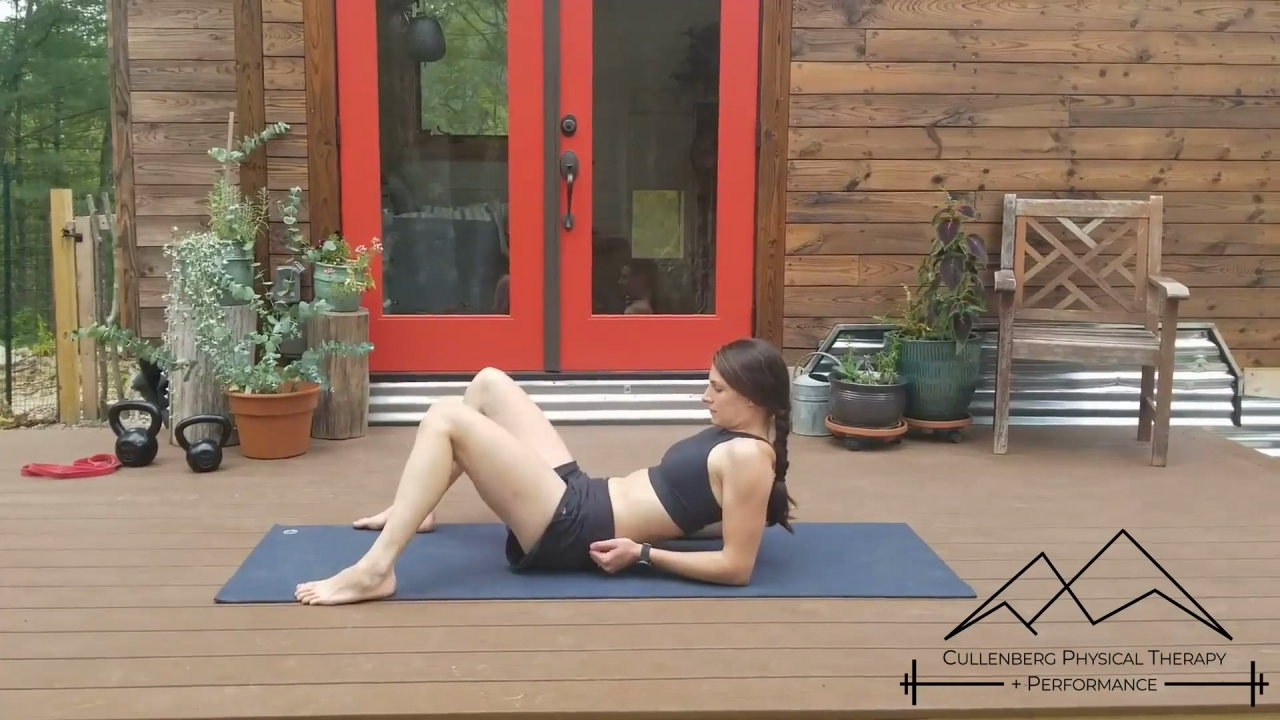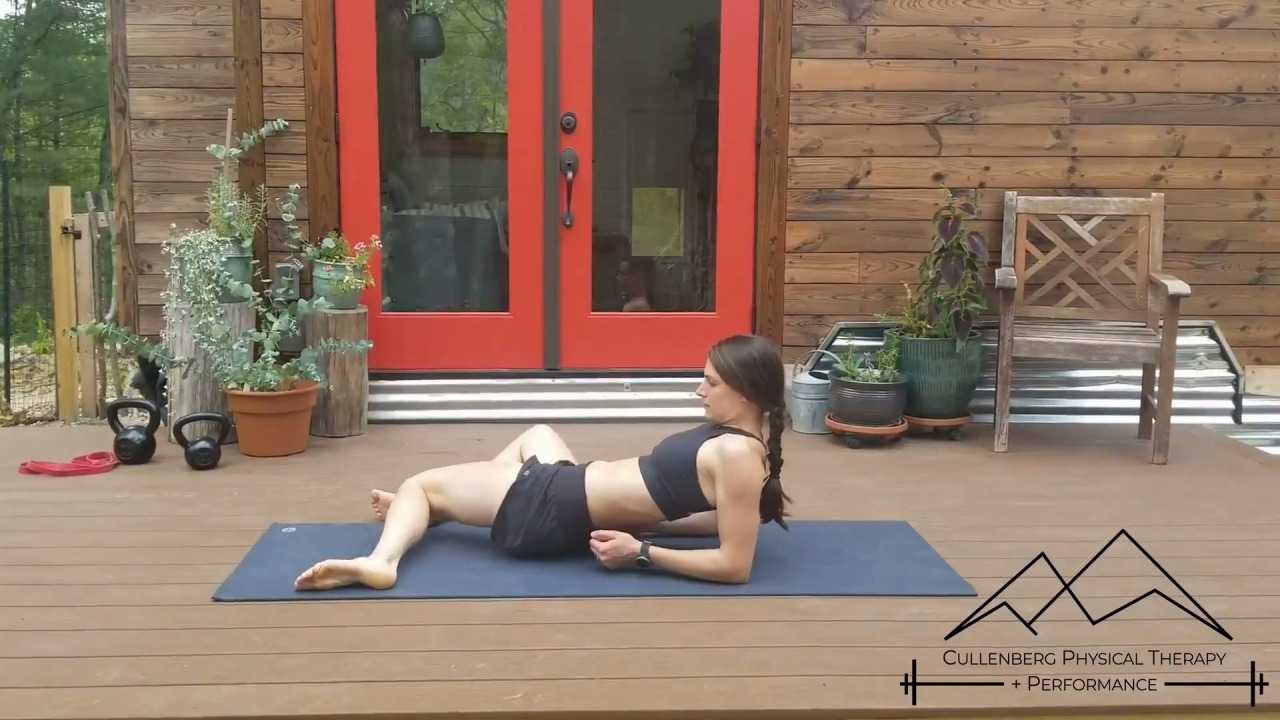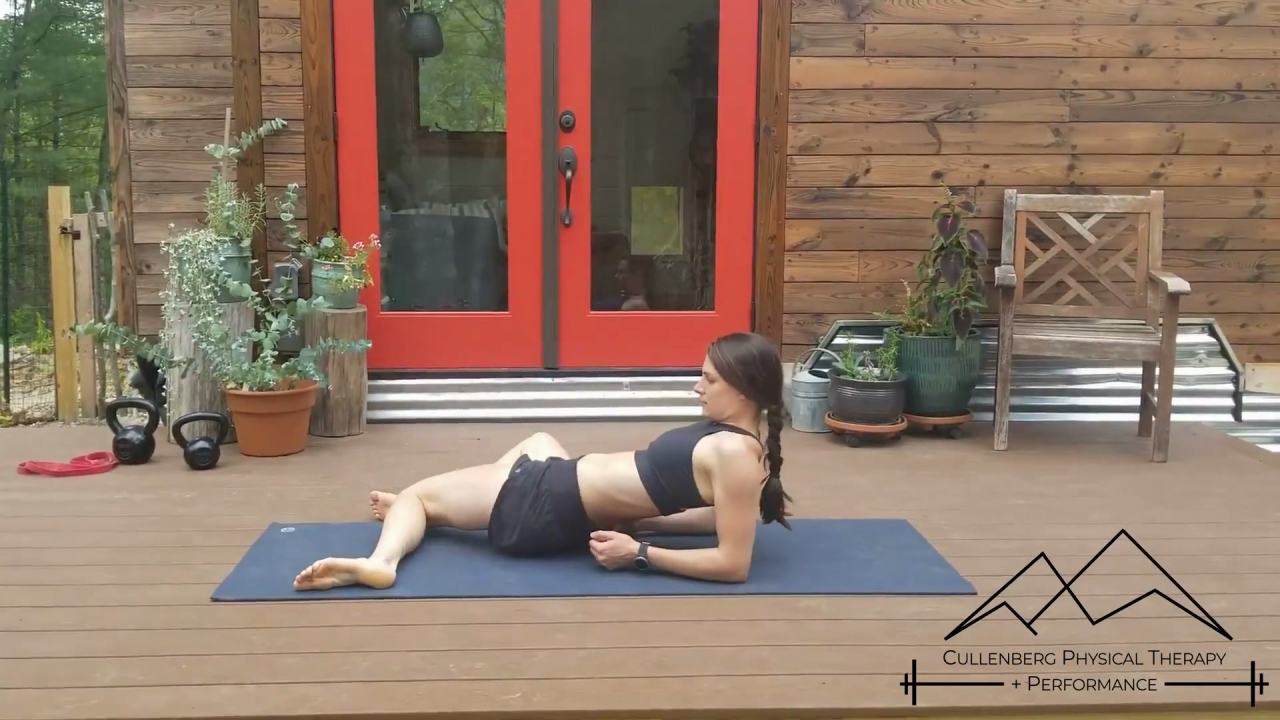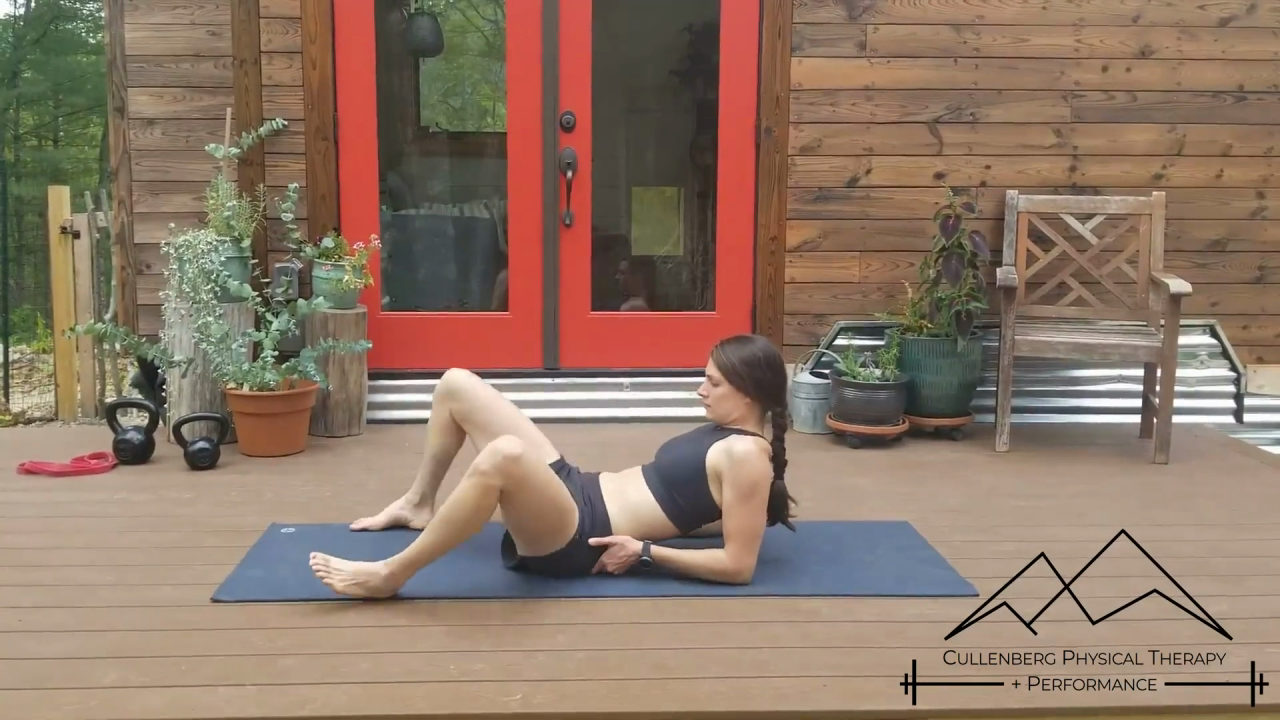
dt=1s
person 1, frame 1
left shoulder: (749, 458)
right shoulder: (732, 436)
left elbow: (736, 568)
right elbow: (703, 511)
left wrist: (643, 553)
left hip: (571, 529)
right hip: (579, 495)
left knee: (444, 418)
right knee: (488, 383)
left ankle: (374, 571)
right ankle: (416, 507)
person 1, frame 2
left shoulder: (737, 456)
right shoulder: (732, 438)
left elbow: (735, 566)
right elbow: (723, 519)
left wrist: (641, 552)
right wrist: (640, 520)
left knee: (419, 483)
right knee: (536, 434)
right ankle: (443, 507)
person 1, frame 3
left shoulder: (733, 453)
right shoulder: (728, 437)
left elbow: (732, 564)
right elbow: (718, 517)
left wrist: (640, 553)
right wrist: (633, 518)
left knee: (417, 493)
right knee: (537, 441)
person 1, frame 4
left shoulder: (745, 455)
right shoulder: (721, 433)
left elbow: (738, 566)
right elbow: (701, 509)
left wrist: (643, 552)
left hip: (575, 538)
right hip: (571, 488)
left knee: (506, 455)
right knee: (456, 384)
left ankle: (388, 576)
right ankle: (419, 504)
